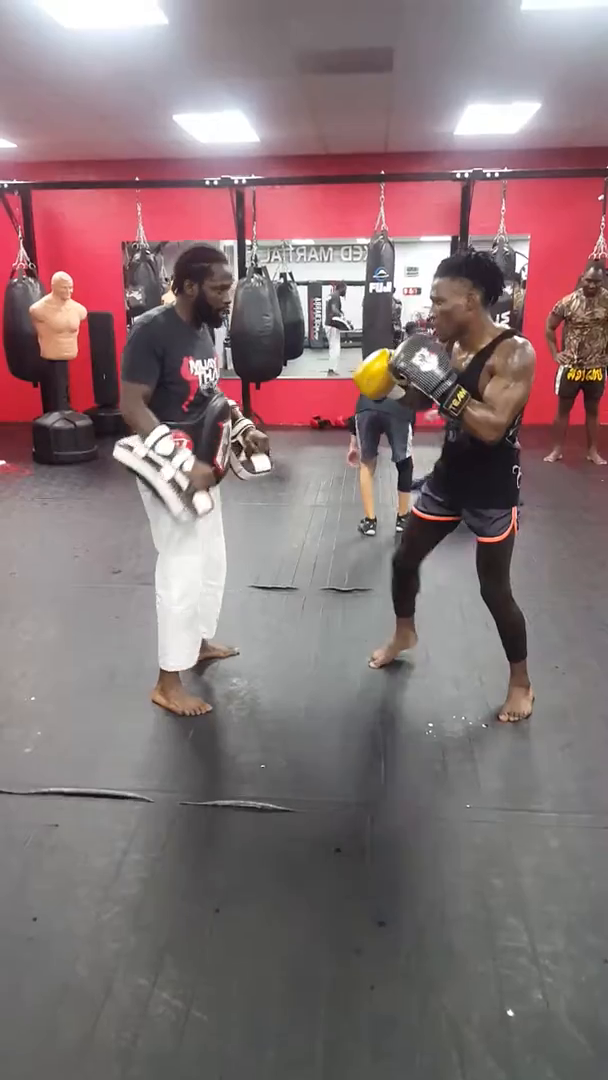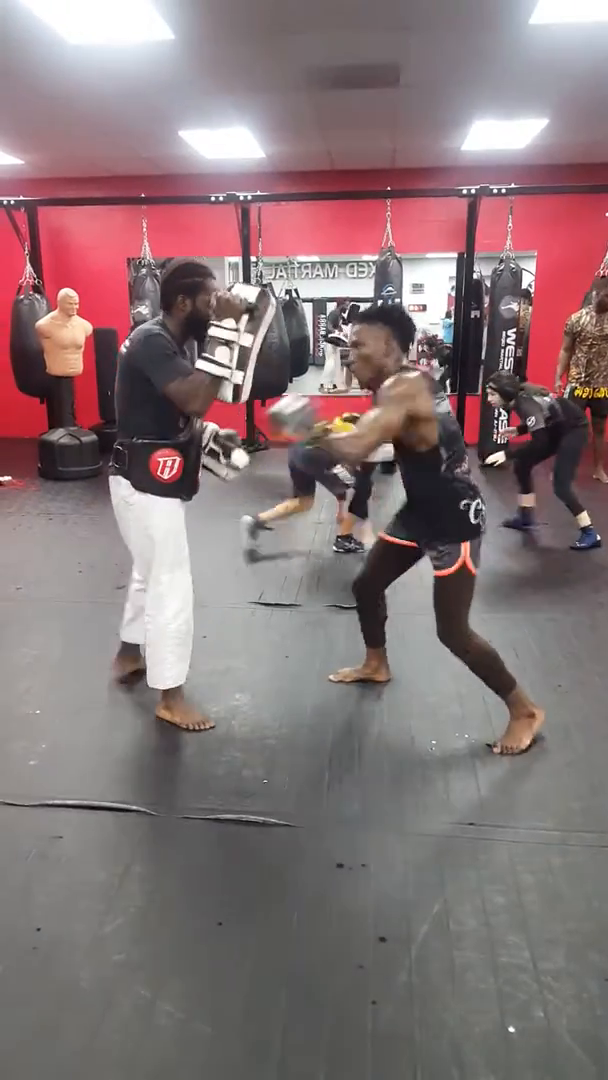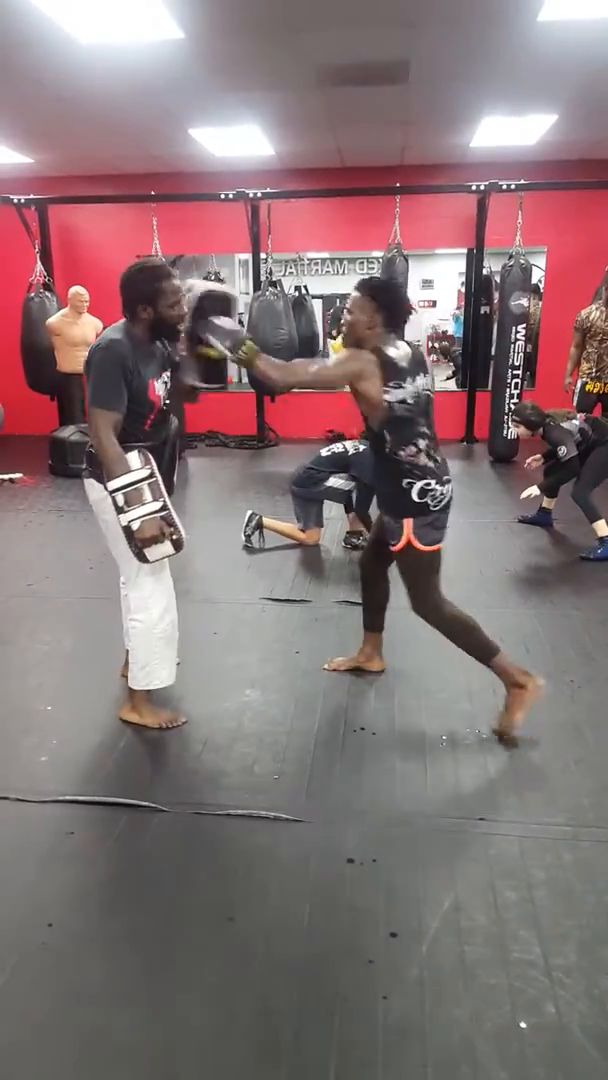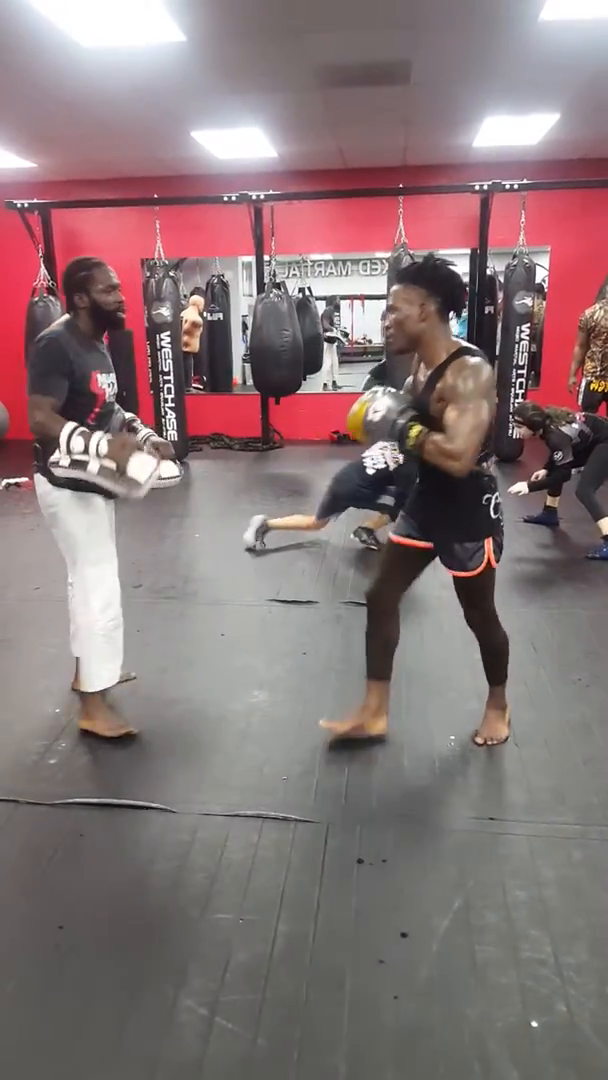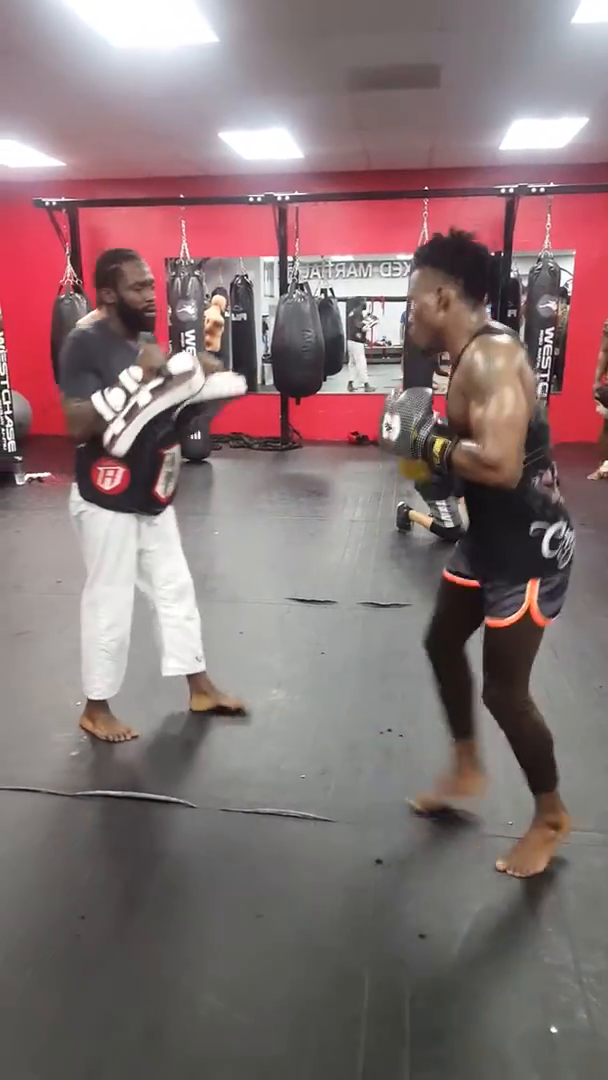
dt=1s
person 1, frame 1
left shoulder: (514, 353)
right shoulder: (450, 345)
left elbow: (491, 428)
right elbow: (421, 403)
left hip: (493, 489)
right hip: (448, 476)
left knee: (494, 591)
right knee: (405, 558)
left ankle: (520, 682)
right ankle: (404, 635)
person 1, frame 2
left shoulder: (402, 388)
right shoulder: (401, 385)
left elbow: (354, 453)
left hip: (455, 520)
right hip: (421, 512)
left knee: (453, 633)
right knee: (366, 584)
left ankle: (524, 710)
right ankle: (376, 664)
person 1, frame 3
left shoulder: (362, 365)
right shoulder: (412, 355)
left elbow: (285, 376)
left wrist: (236, 343)
left hip: (413, 493)
right hip: (423, 482)
left knee: (427, 601)
right knee: (373, 563)
left ankle: (516, 680)
right ankle: (371, 653)
person 1, frame 4
left shoulder: (469, 372)
right shoulder: (423, 364)
left elbow: (457, 458)
left wrist: (400, 427)
right wrist: (386, 415)
left hip: (469, 514)
right hip: (424, 506)
left knee: (479, 615)
right knee: (381, 599)
left ankle: (497, 704)
right ankle: (373, 711)
person 1, frame 5
left shoulder: (489, 357)
right shoulder: (474, 357)
left elbow: (501, 465)
left wrist: (428, 441)
right wrist: (439, 439)
left hip: (527, 548)
right hip: (487, 537)
left knee: (505, 693)
right knee: (441, 643)
left ankle: (550, 819)
right ankle: (465, 769)
person 2, frame 1
left shoulder: (204, 328)
right shoulder: (152, 330)
right elbow: (132, 405)
left wrist: (243, 430)
left hip: (200, 465)
left knee: (211, 560)
right knee: (181, 570)
left ankle: (197, 641)
right ankle: (168, 682)
person 2, frame 2
left shoulder: (165, 341)
right shoulder: (152, 342)
right elbow: (196, 400)
left wrist: (211, 433)
right wrist: (226, 332)
left hip: (150, 480)
right hip: (146, 485)
left knee: (150, 573)
right knee: (171, 589)
left ankle: (130, 654)
right ankle: (171, 698)
person 2, frame 3
left shoulder: (150, 341)
right shoulder: (113, 352)
left elbow: (182, 390)
right elbow: (103, 436)
left knee: (139, 580)
right knee: (152, 590)
left ankle: (139, 658)
right ankle: (139, 701)
person 2, frame 4
left shoulder: (95, 343)
right shoulder: (56, 345)
right elbow: (40, 420)
left wrist: (138, 439)
right wrist: (105, 446)
left hip: (95, 482)
right hip: (68, 486)
left knee: (92, 578)
right knee: (97, 587)
left ankle: (89, 668)
right ankle: (94, 705)
person 2, frame 5
left shoulder: (144, 342)
right shoulder: (85, 344)
right elbow: (76, 424)
right wrist: (136, 377)
left hip: (154, 493)
right hip: (108, 498)
left knee: (175, 589)
right knee: (109, 602)
left ankle: (200, 688)
right ankle: (95, 707)
